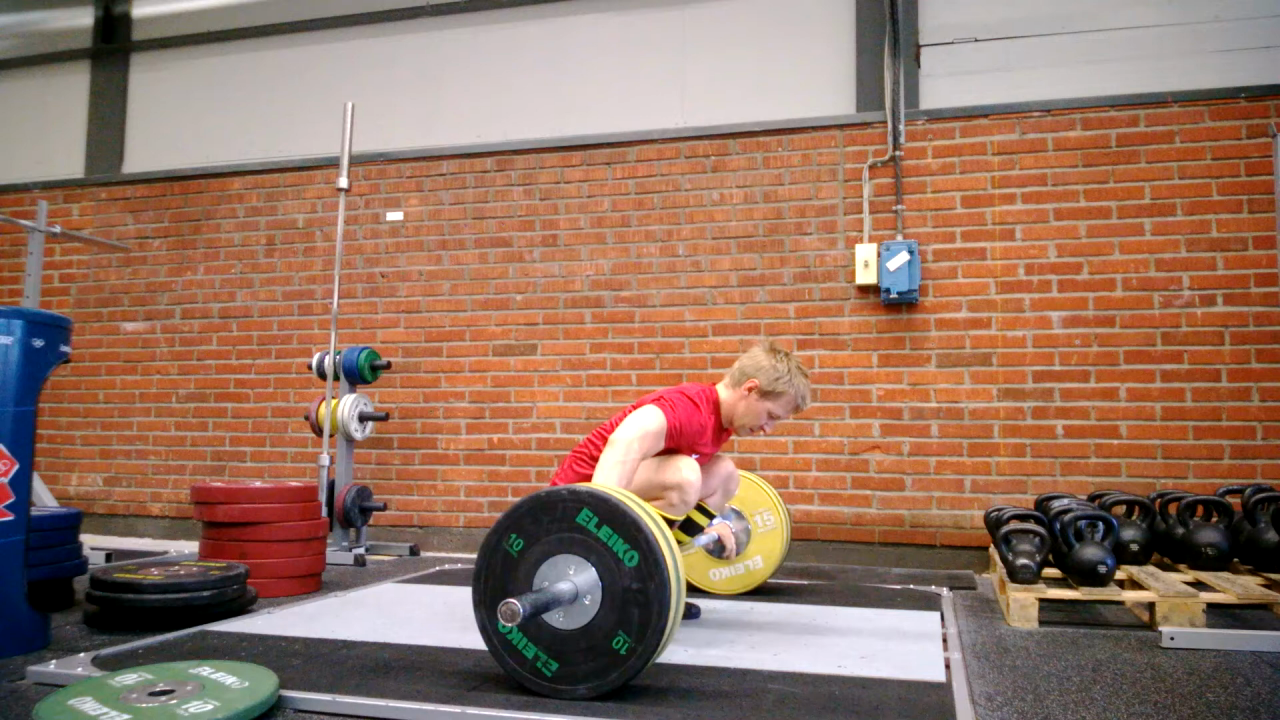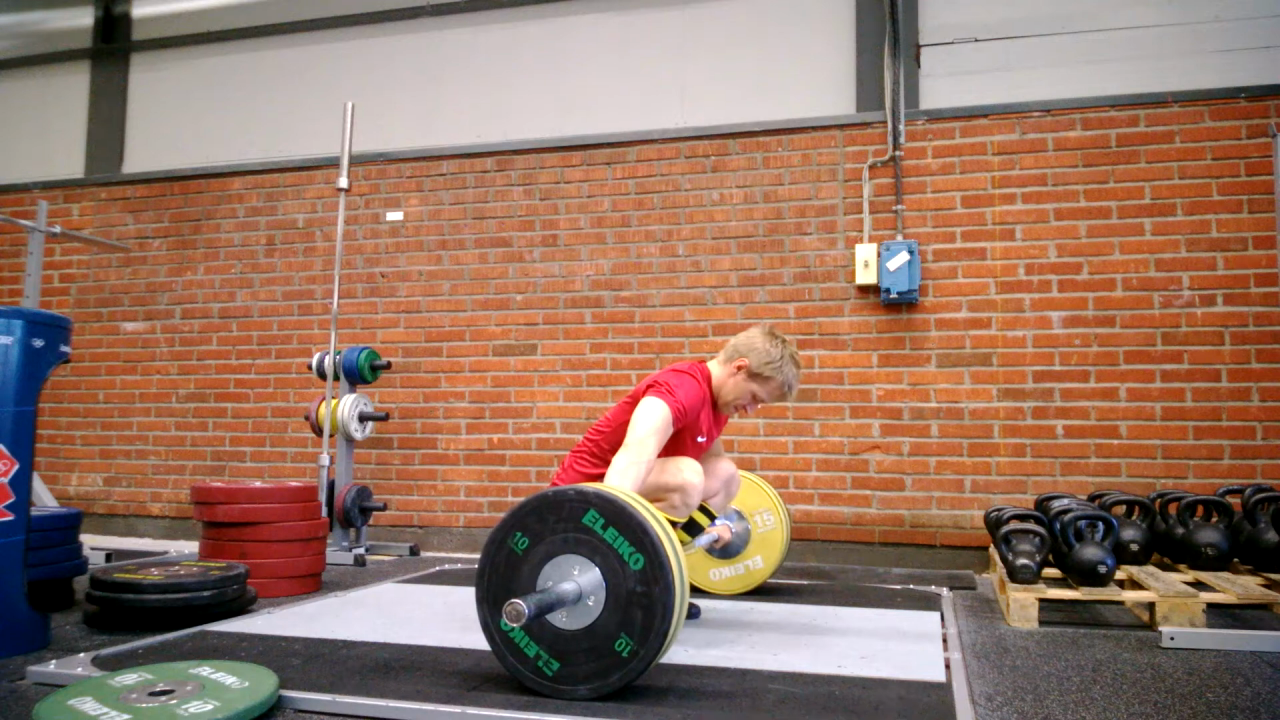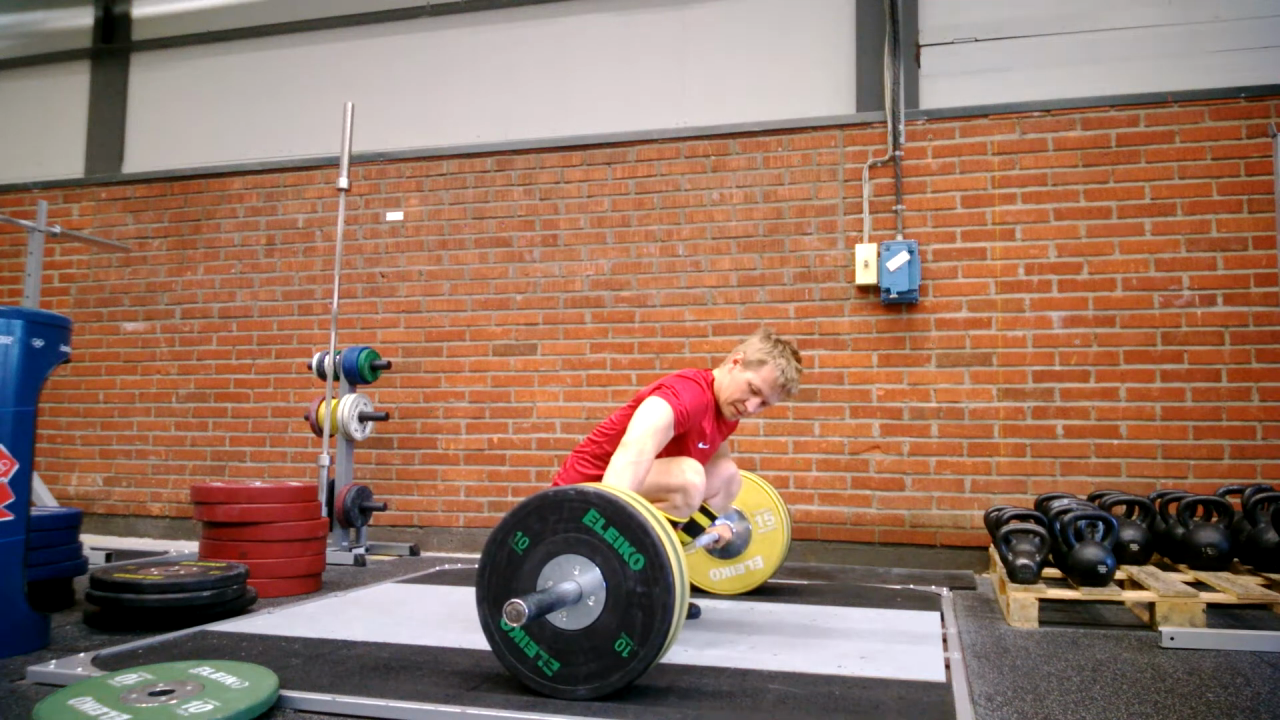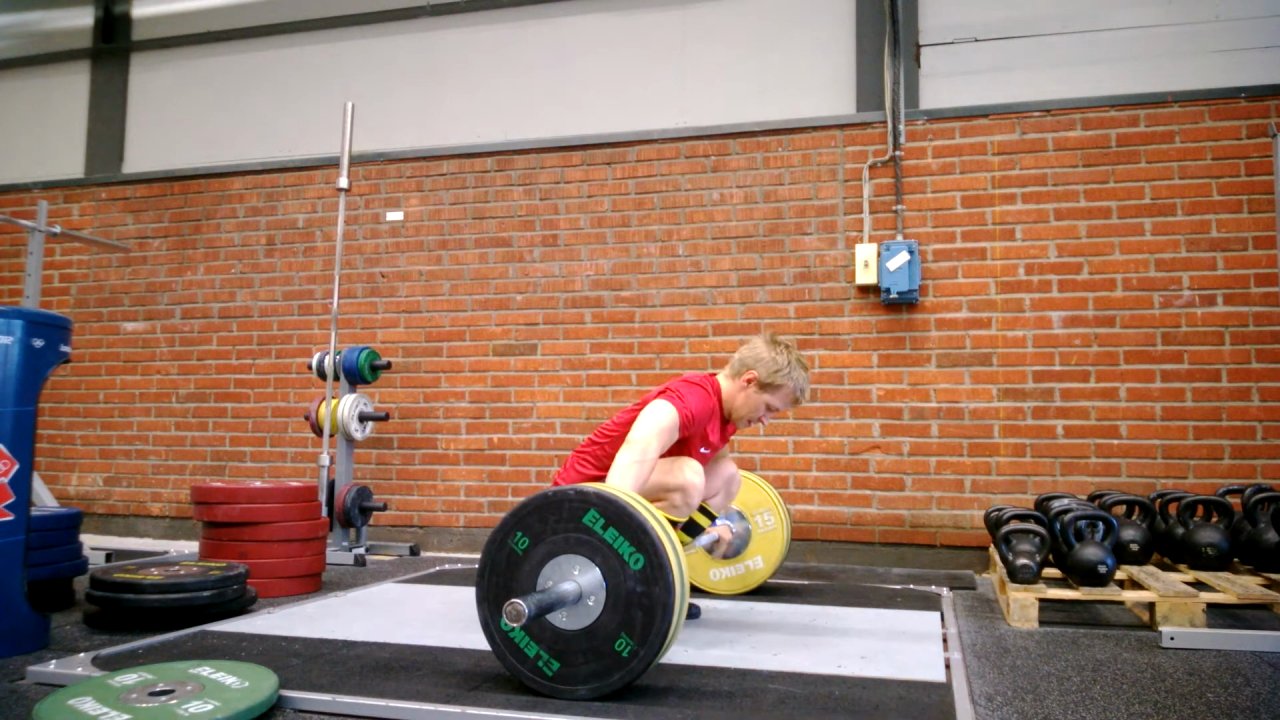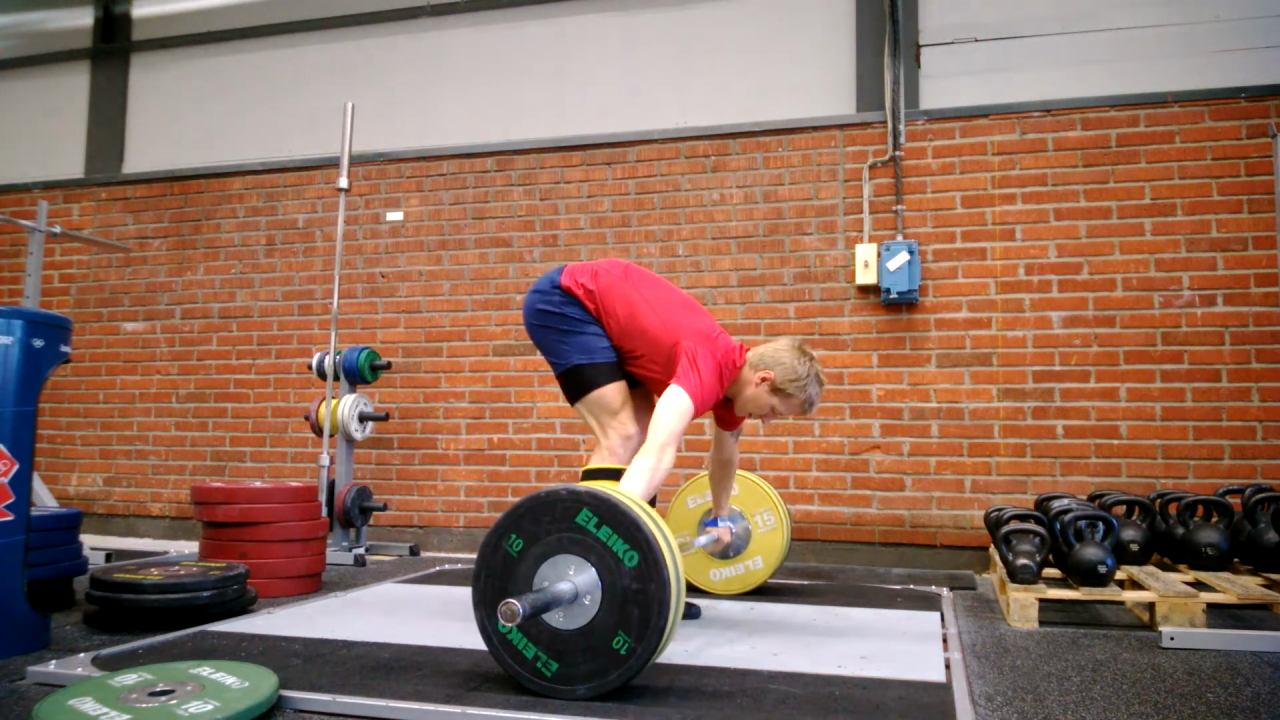
dt=1s
person 1, frame 1
left shoulder: (721, 411)
right shoulder: (688, 409)
right elbow: (621, 445)
left wrist: (708, 521)
left knee: (725, 473)
right knee: (682, 474)
person 1, frame 2
left shoulder: (716, 395)
right shoulder: (682, 389)
left elbow: (711, 457)
right elbow: (635, 454)
left wrist: (710, 520)
left knee: (726, 475)
right knee: (685, 477)
person 1, frame 3
left shoulder: (726, 406)
right shoulder: (686, 394)
left elbow: (716, 456)
right elbow: (632, 454)
left wrist: (713, 520)
left knee: (727, 476)
right knee: (687, 477)
person 1, frame 4
left shoulder: (723, 406)
right shoulder: (690, 399)
left elbow: (712, 457)
right elbow: (633, 458)
left wrist: (710, 521)
left knee: (726, 475)
right knee: (686, 478)
person 1, frame 5
left shoulder: (735, 375)
right shoulder: (708, 371)
left elbow: (725, 454)
right elbow: (659, 454)
left wrist: (720, 518)
left hip: (595, 305)
right hip: (564, 299)
left knee: (643, 434)
right knee: (621, 435)
